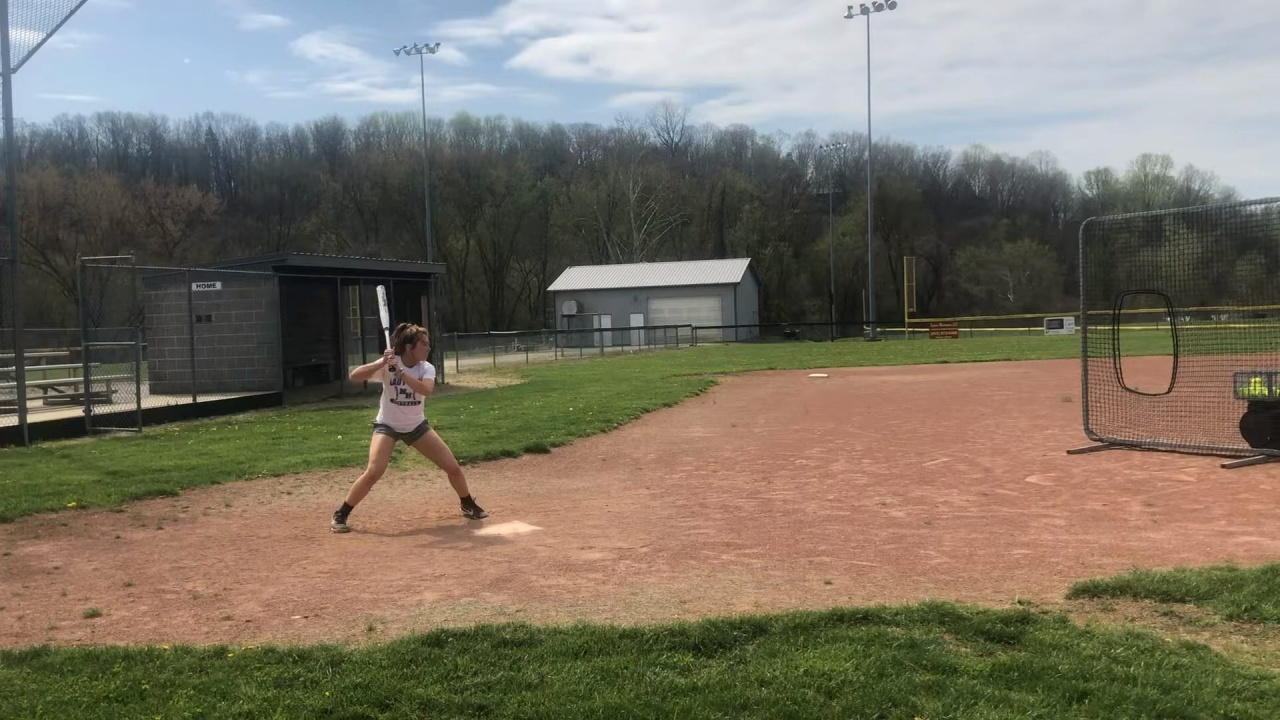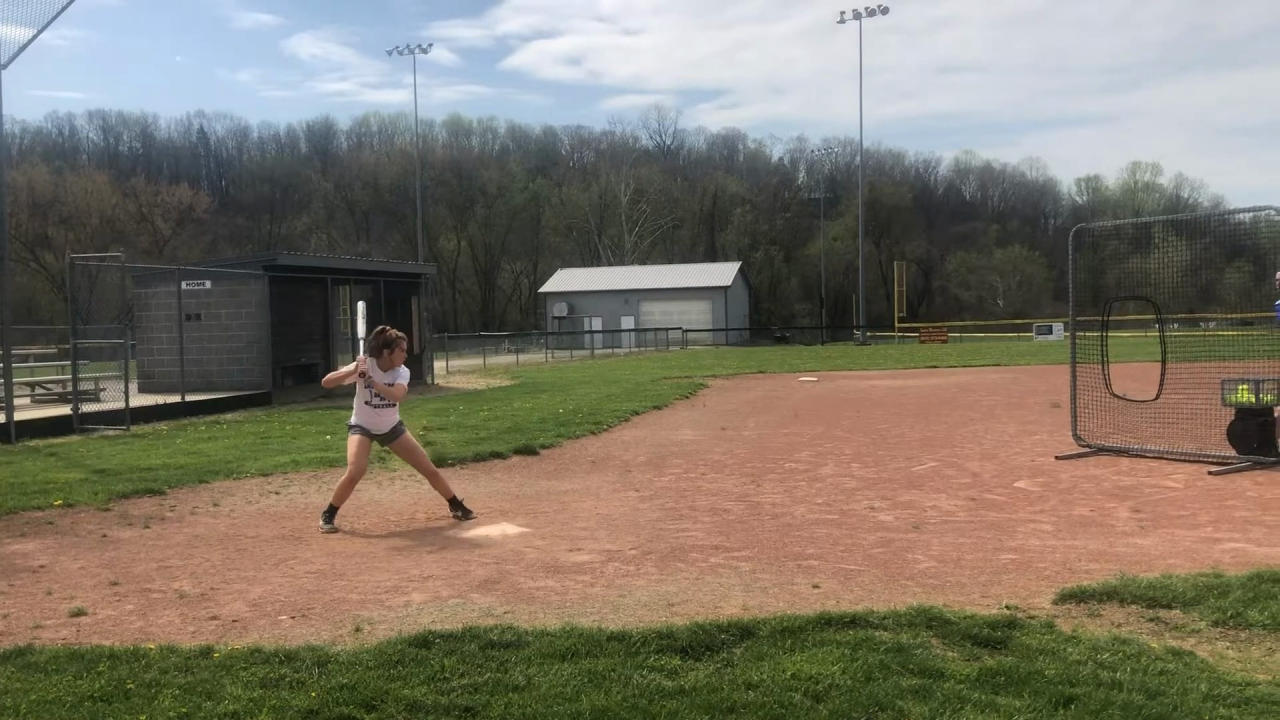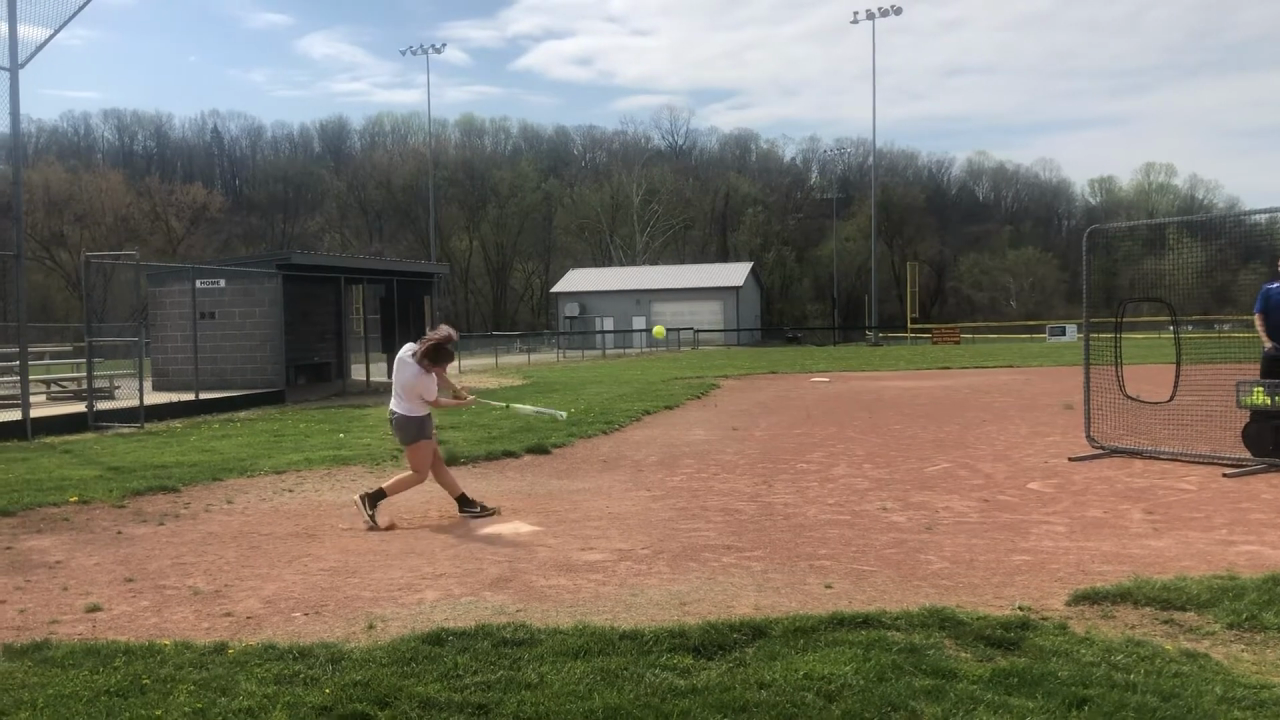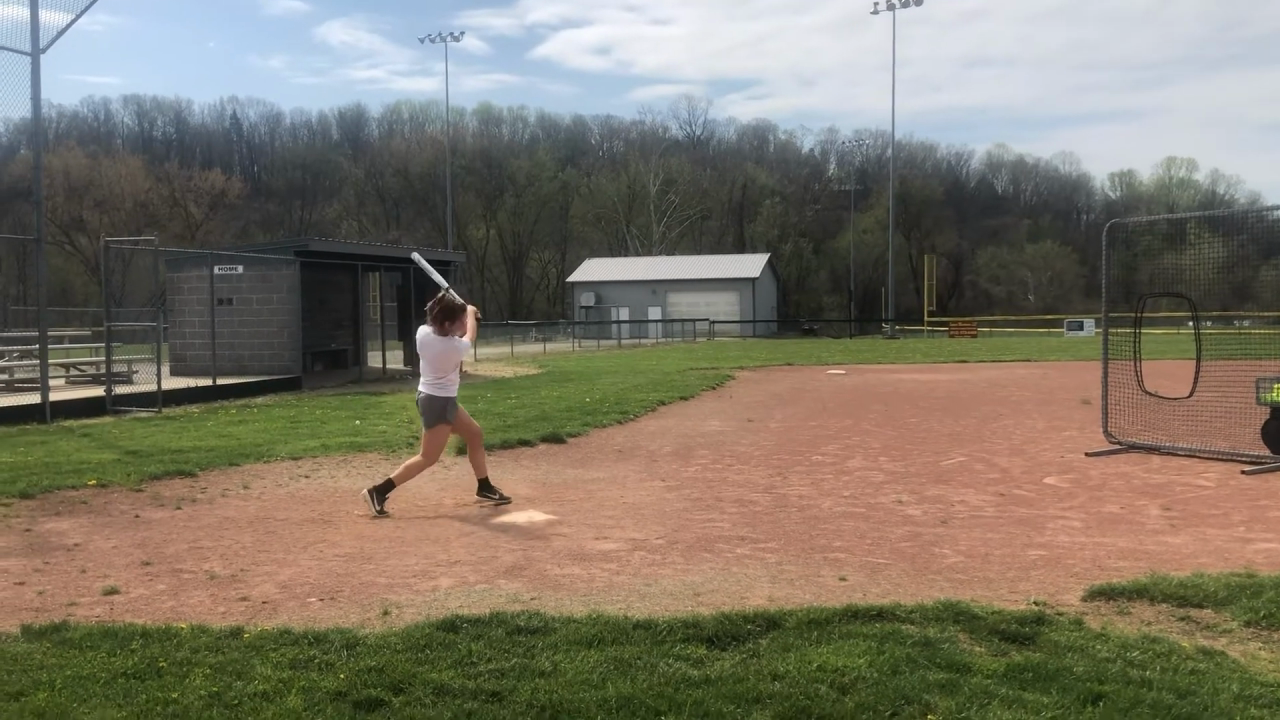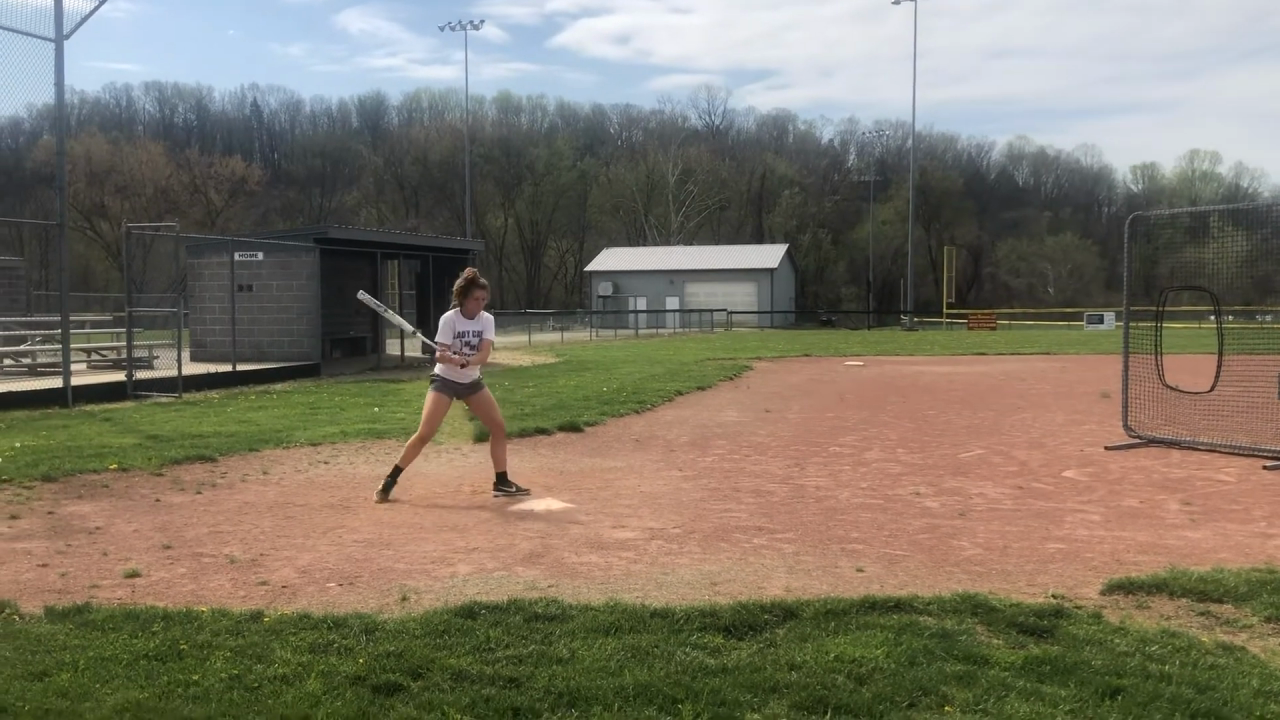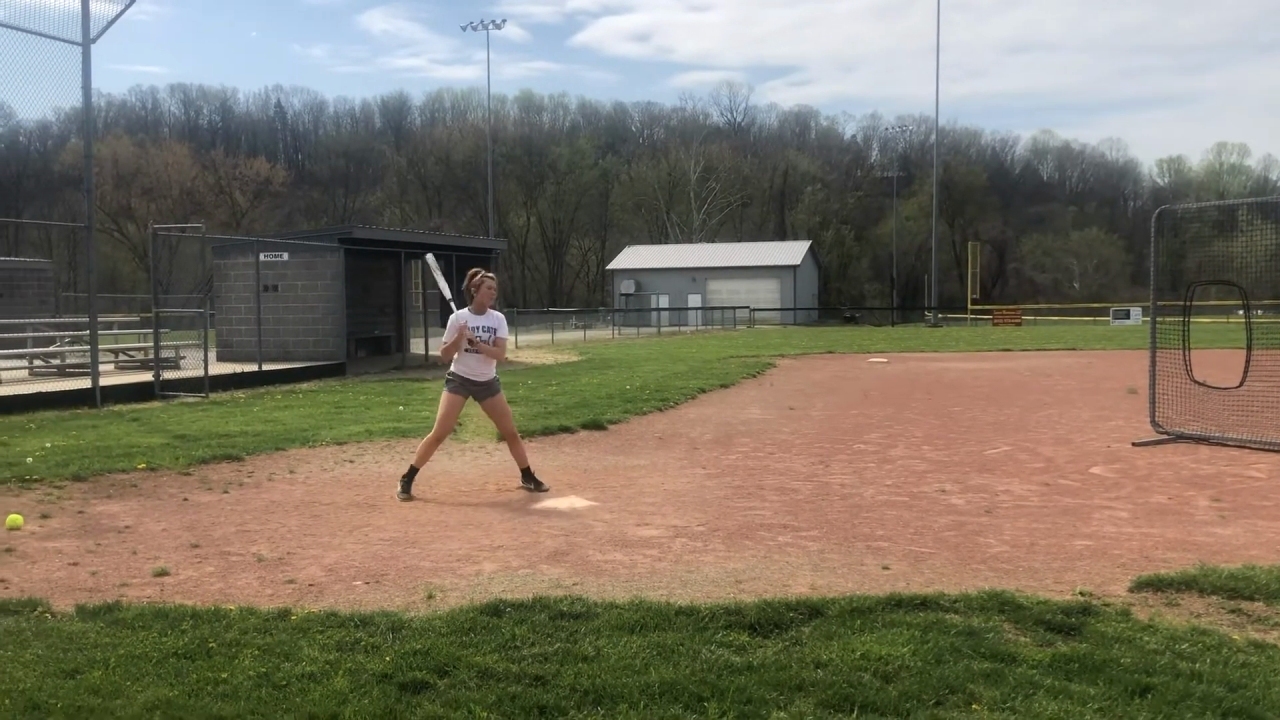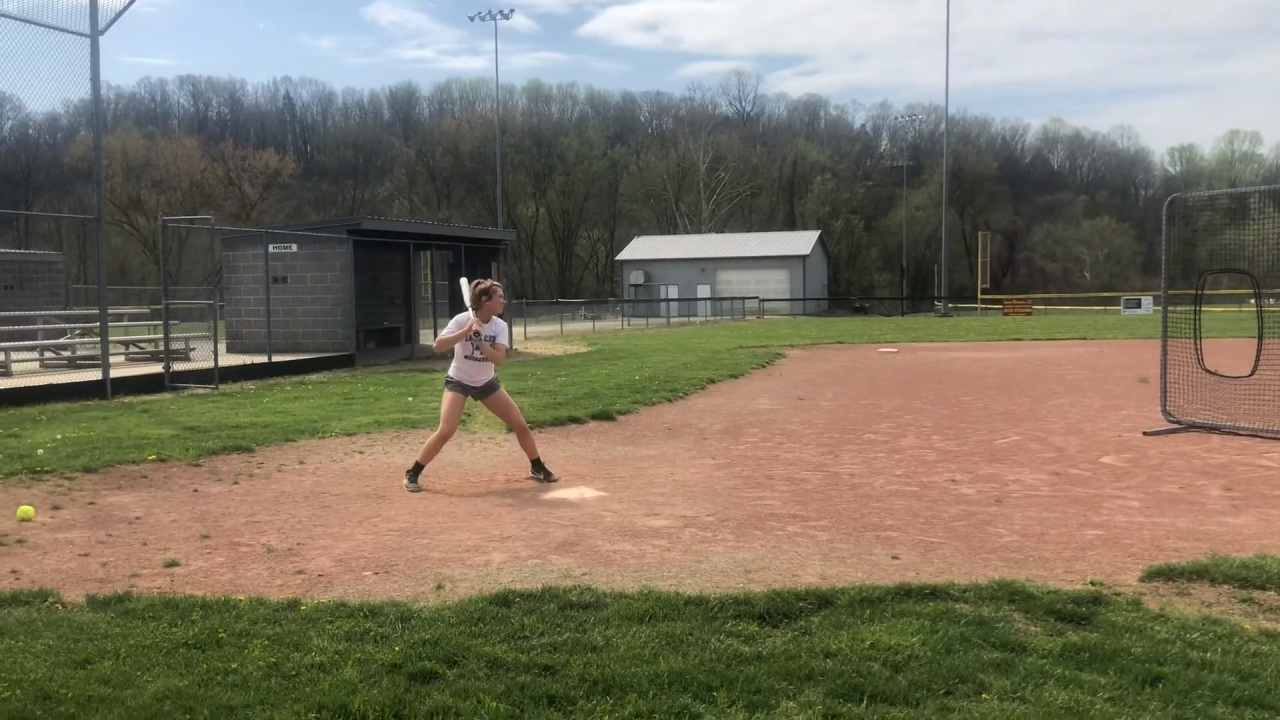
dt=0.7s
person 1, frame 1
left shoulder: (427, 368)
right shoulder: (389, 363)
left elbow: (426, 390)
right elbow: (354, 376)
left wrist: (401, 373)
right wrist: (383, 363)
left hip: (417, 425)
right hip: (387, 425)
left knee: (452, 466)
right knee: (374, 471)
left ankle: (468, 505)
right ankle: (341, 514)
person 1, frame 2
left shoulder: (402, 372)
right shoulder: (363, 366)
left elbow: (396, 396)
right elbow: (326, 383)
left wrist: (369, 380)
right wrist: (350, 372)
left hip: (392, 427)
right hip: (362, 427)
left knee: (428, 469)
right knee: (355, 472)
left ankle: (456, 505)
right ankle: (329, 514)
person 1, frame 3
left shoulder: (408, 350)
right shoulder: (424, 380)
left elbow: (439, 374)
right elbow: (436, 403)
left wrist: (457, 390)
right wrist: (463, 402)
left hip: (405, 417)
right hip: (410, 421)
left knee: (437, 462)
right knee: (419, 474)
left ankle: (466, 504)
right ankle: (370, 499)
person 1, frame 4
left shoulder: (423, 333)
right shoulder: (456, 346)
right elbow: (470, 337)
right wrist: (471, 313)
left hip: (443, 399)
right hip: (438, 403)
left knee: (475, 435)
right knee: (428, 457)
left ankle: (485, 490)
right ankle: (378, 492)
person 1, frame 5
left shoulder: (487, 320)
right shoulder: (449, 319)
left elbow: (485, 353)
right elbow: (441, 355)
left wrist: (464, 362)
right wrist: (448, 359)
left hip: (472, 381)
right hip: (444, 380)
left knee: (498, 427)
right knee: (425, 434)
left ankle: (502, 482)
right ankle: (391, 480)
person 1, frame 6
left shoulder: (498, 319)
right shoulder: (459, 317)
left elbow: (501, 354)
right elbow: (445, 355)
left wrist: (476, 342)
right wrist: (458, 337)
left hip: (488, 382)
right hip: (459, 380)
left knee: (511, 432)
right knee: (439, 434)
left ankle: (528, 477)
right ankle: (406, 480)
person 1, frame 7
left shoulder: (500, 326)
right shoulder: (462, 319)
left elbow: (499, 359)
right elbow: (437, 346)
left wrist: (479, 341)
right wrist: (466, 331)
left hip: (487, 383)
right hip: (458, 382)
left knee: (521, 425)
right knee: (445, 431)
left ankle: (538, 468)
right ankle: (412, 474)
